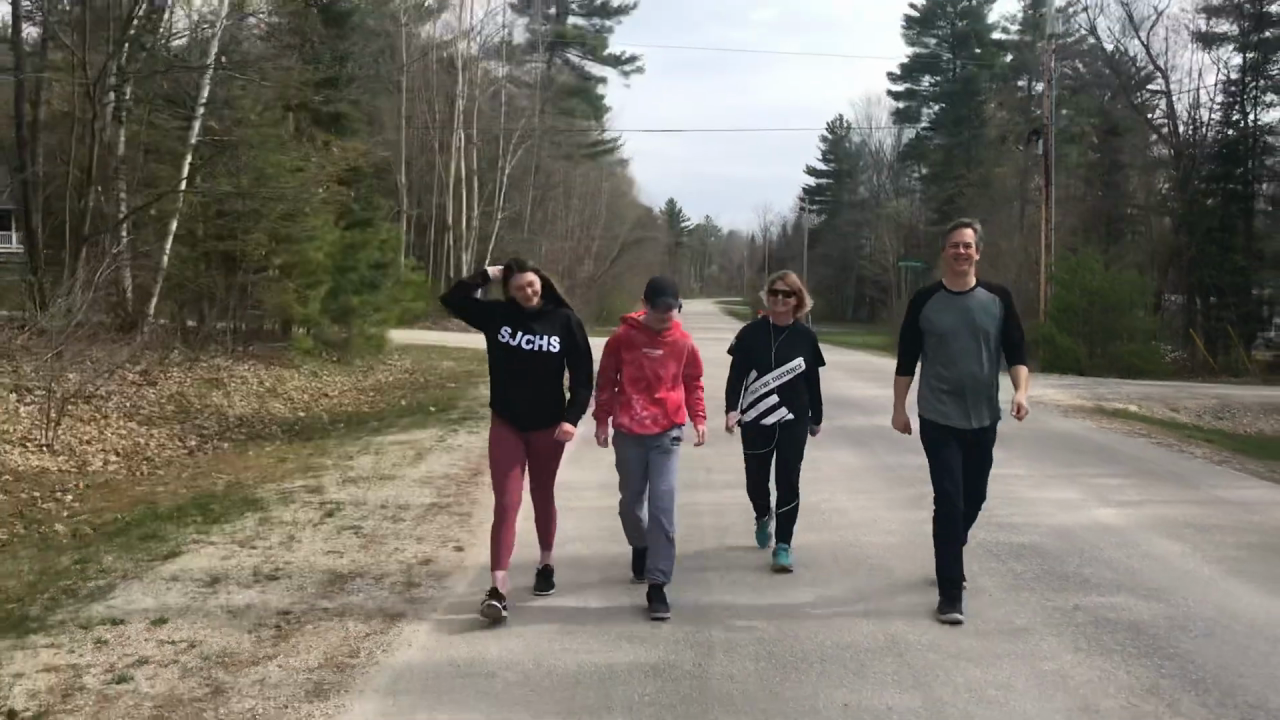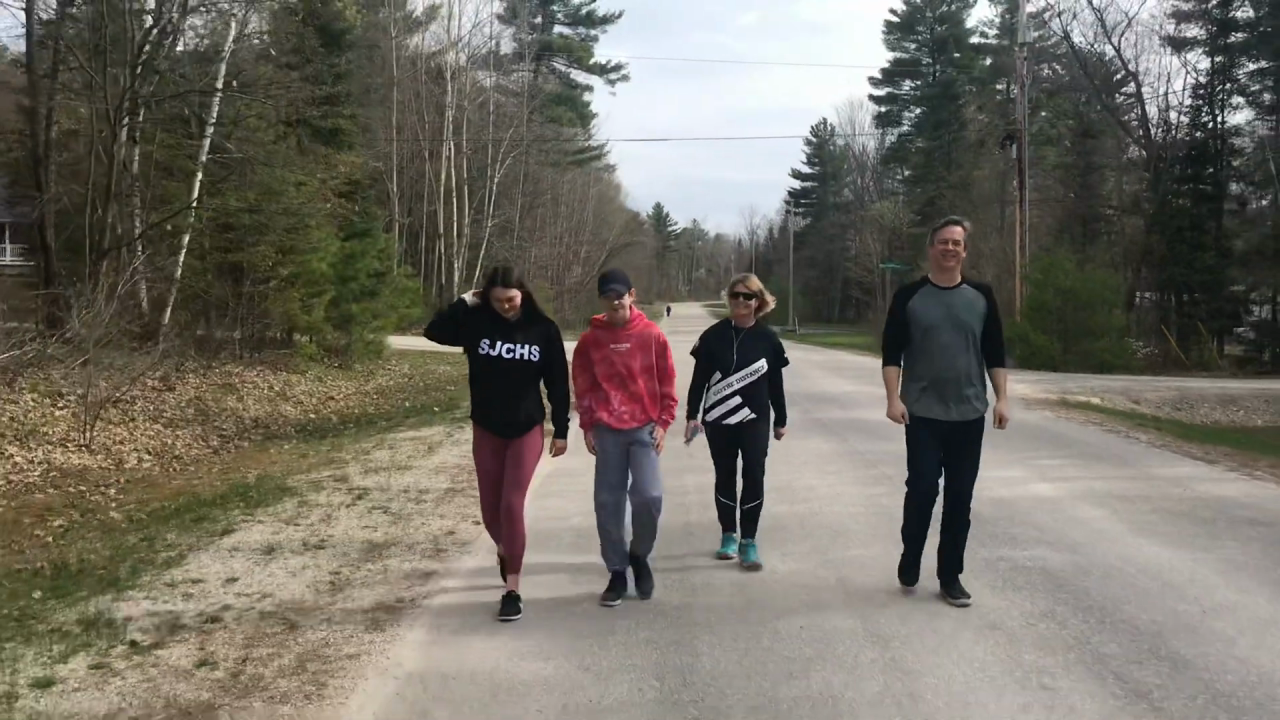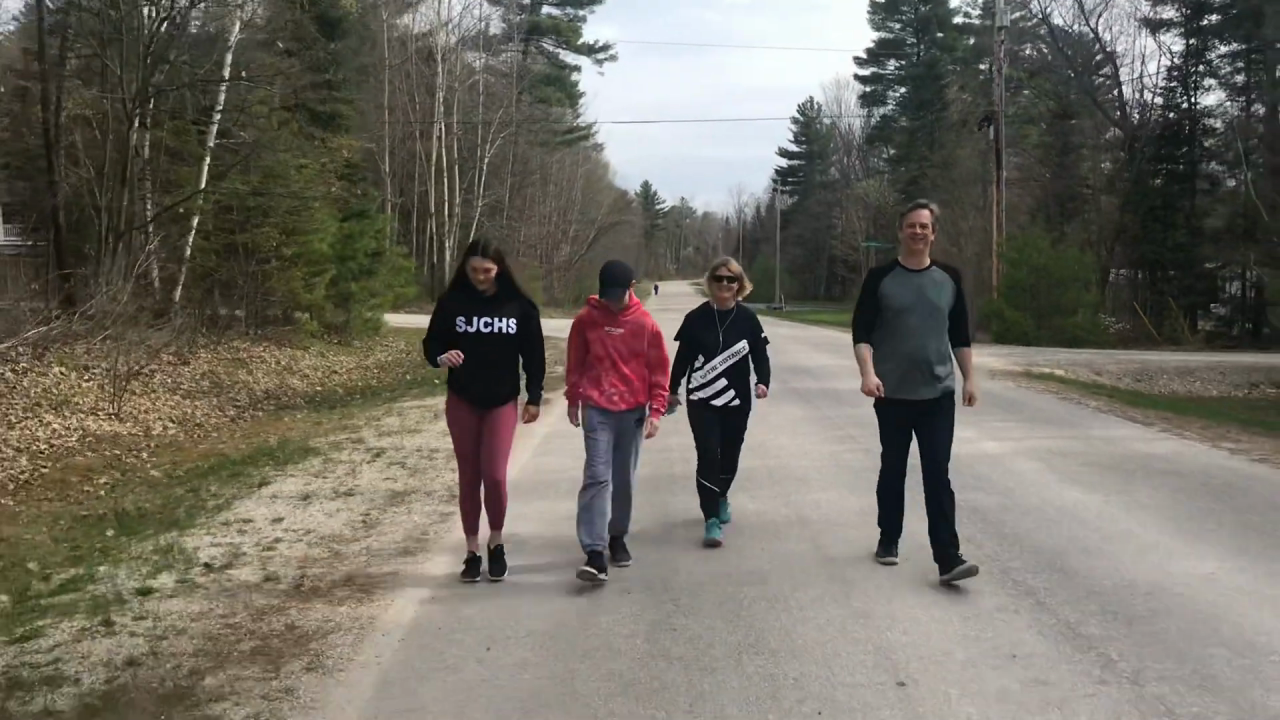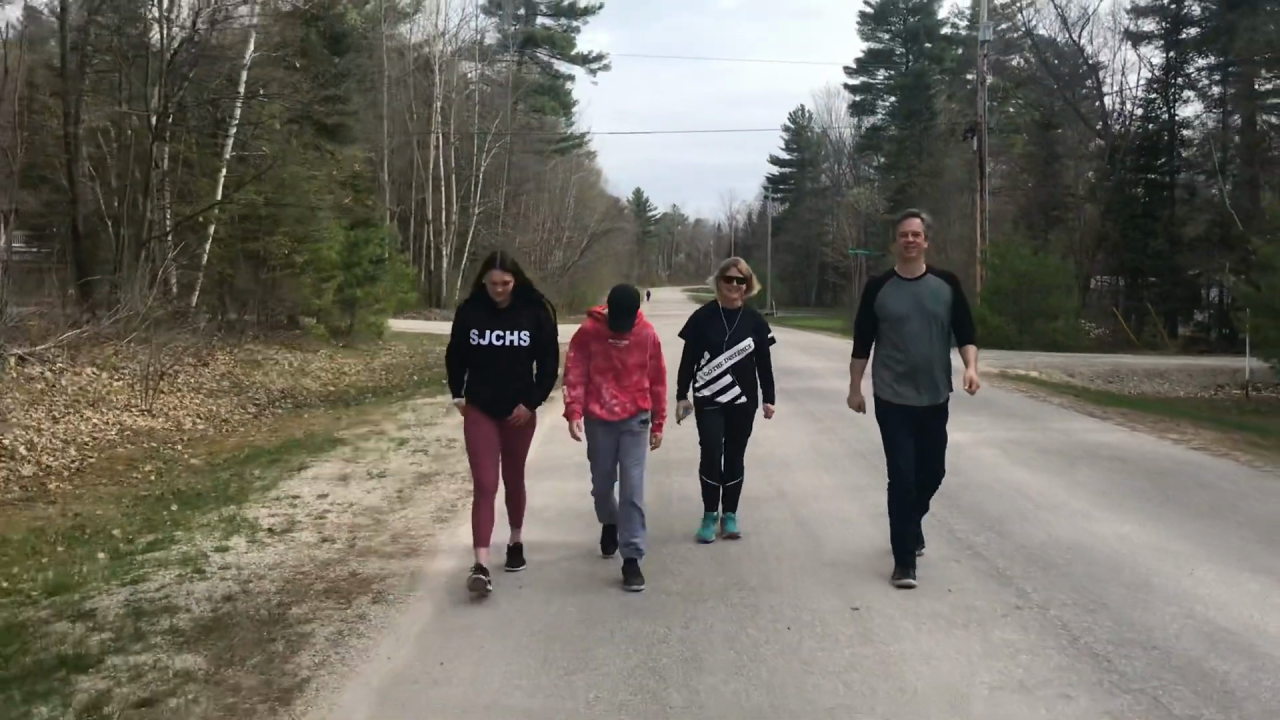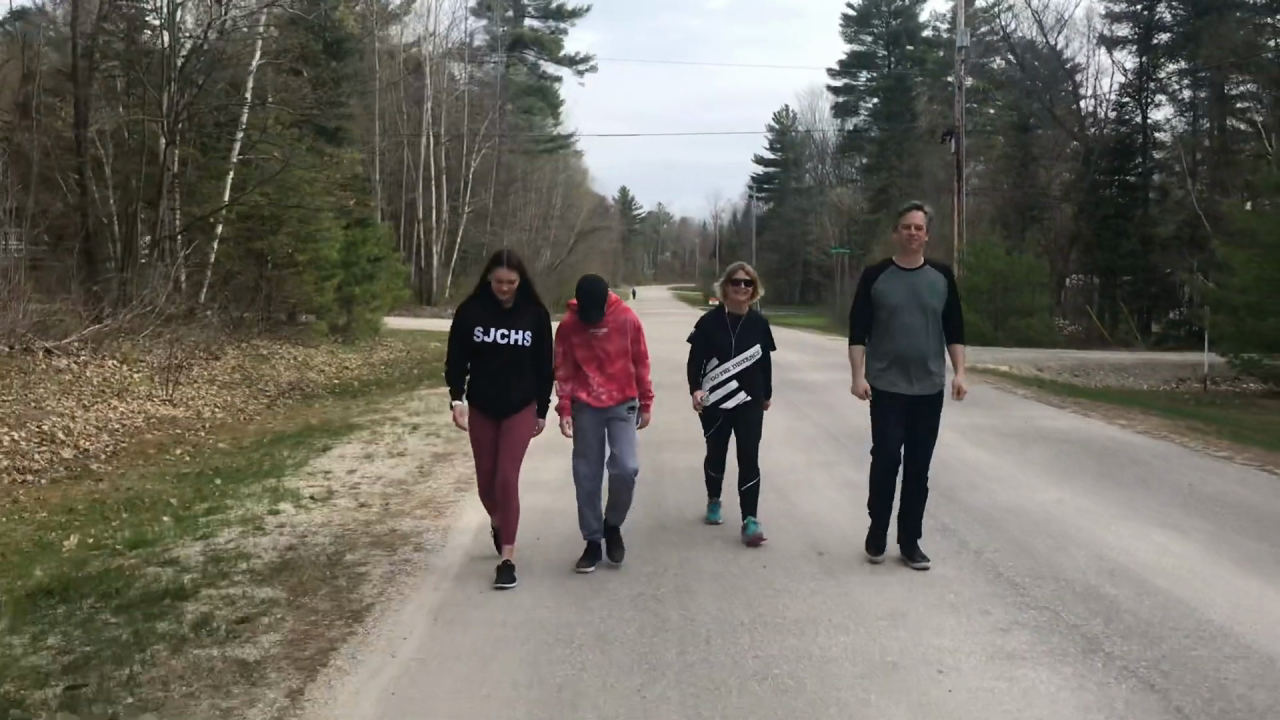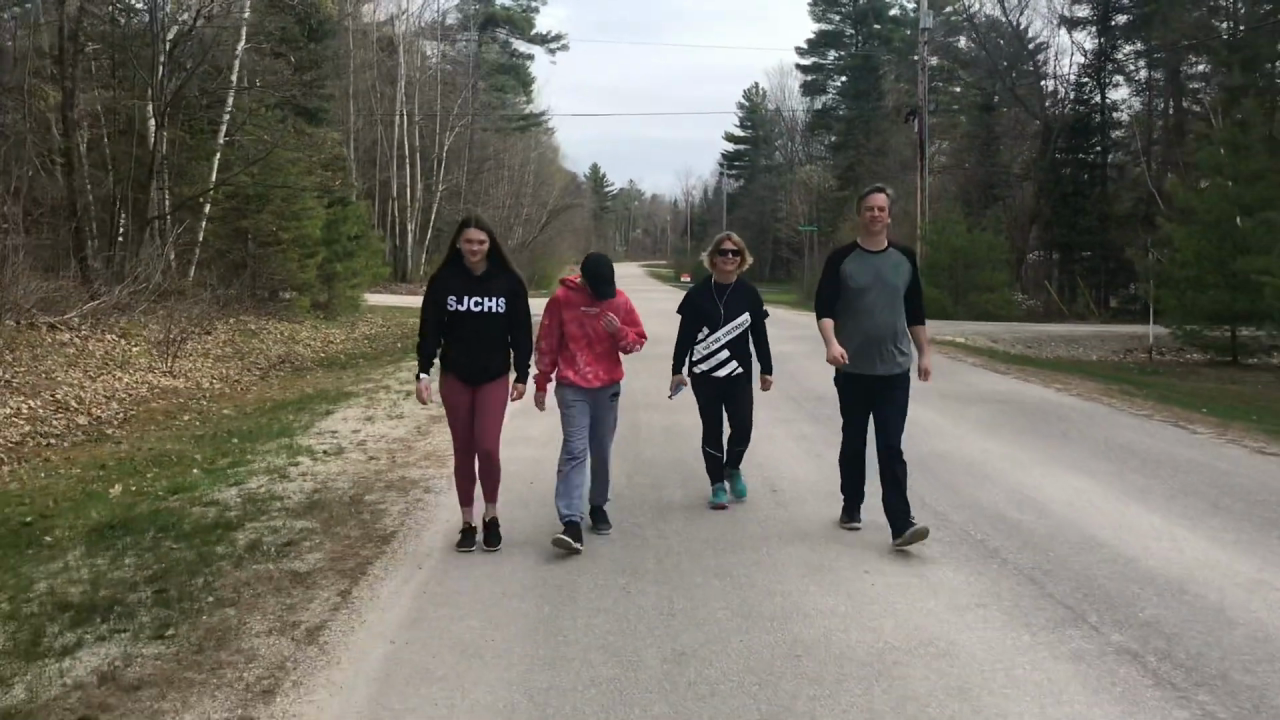
dt=0.7s
person 1, frame 1
left shoulder: (998, 298)
right shoulder: (924, 301)
left elbow: (1016, 351)
right elbow: (906, 360)
left wrist: (1021, 391)
right wrist: (899, 408)
left hip: (984, 418)
right hip: (938, 418)
left knee: (973, 500)
right knee: (949, 502)
left ankle: (950, 559)
right ankle: (950, 593)
person 1, frame 2
left shoulder: (981, 296)
right shoulder: (909, 296)
left elbow: (994, 352)
right elbow: (892, 353)
left wrist: (1001, 398)
right wrist: (893, 398)
left hip: (969, 414)
right hip: (923, 412)
left knee: (960, 499)
right knee: (922, 489)
left ankle: (950, 577)
right ankle: (911, 557)
person 1, frame 3
left shoulder: (949, 278)
right shoulder: (880, 277)
left elbow: (960, 333)
right elbow: (862, 331)
left wrist: (969, 378)
right wrist: (867, 372)
left hip: (939, 392)
right hip: (892, 392)
left knee: (938, 472)
right knee: (893, 468)
left ankle: (947, 557)
right ankle: (889, 537)
person 1, frame 4
left shoulder: (946, 284)
right shoulder: (878, 288)
left elbow: (965, 332)
right elbow: (862, 343)
left wrist: (971, 368)
right wrist: (855, 388)
left hip: (935, 398)
right hip: (891, 399)
left knee: (931, 472)
right knee: (901, 477)
left ankle: (911, 522)
right ankle: (904, 559)
person 1, frame 5
left shoulder: (942, 276)
right shoulder: (875, 276)
left elbow: (955, 330)
right elbow: (857, 330)
left wrist: (959, 373)
right wrist: (858, 375)
left hip: (929, 389)
right hip: (886, 387)
left knee: (918, 468)
right knee: (886, 460)
left ankle: (909, 541)
right ankle: (878, 530)
person 1, frame 6
left shoulder: (905, 259)
right shoulder: (841, 258)
left elbow: (915, 311)
right elbow: (824, 307)
left wrist: (924, 353)
right wrist: (831, 344)
left hip: (895, 369)
right hip: (853, 369)
left knee: (891, 445)
right knee: (854, 441)
left ankle: (901, 523)
right ankle: (851, 505)
person 2, frame 1
left shoulder: (565, 320)
right shoulder: (497, 315)
left elbow: (582, 374)
right elbow: (452, 300)
left wrist: (572, 417)
right wrist: (487, 275)
left hip: (547, 426)
right hip: (505, 424)
left knee: (543, 497)
right knee: (506, 504)
left ankle: (545, 563)
person 2, frame 2
left shoulder: (544, 330)
right shoulder: (477, 324)
left elbow: (558, 384)
right elbow: (434, 332)
left wrist: (561, 430)
right wrist: (465, 303)
left hip: (527, 432)
right hip: (486, 430)
left knee: (512, 508)
right knee: (490, 509)
left ankle: (512, 589)
right ankle: (507, 551)
person 2, frame 3
left shoulder: (519, 305)
right shoulder: (452, 301)
left elbow: (534, 354)
right elbow: (431, 344)
left wrist: (534, 398)
right wrist: (441, 357)
left hip: (502, 403)
right hip: (461, 401)
left knee: (494, 476)
right knee: (469, 476)
left ankle: (496, 542)
right ankle: (472, 551)
person 2, frame 4
left shoulder: (536, 314)
right shoulder: (469, 313)
left elbow: (549, 364)
right elbow: (456, 358)
left wrist: (532, 402)
right wrist: (458, 396)
left hip: (519, 410)
right hip: (479, 410)
left knee: (513, 479)
right knee: (485, 485)
left ankle: (515, 540)
right ankle: (480, 566)
person 2, frame 5
left shoulder: (535, 315)
right shoulder: (471, 311)
left elbow: (544, 366)
right elbow: (456, 359)
left wrist: (542, 411)
right wrist: (457, 399)
left hip: (520, 409)
right hip: (480, 408)
left knee: (507, 480)
right knee: (485, 480)
left ankle: (507, 559)
right ankle: (497, 521)
person 2, frame 6
left shoulder: (508, 282)
right shoulder: (443, 281)
left elbow: (521, 332)
right elbow: (429, 330)
left wrist: (521, 376)
right wrist: (423, 373)
left hip: (494, 378)
right hip: (454, 377)
left knee: (488, 448)
right knee: (463, 450)
left ankle: (491, 517)
right ankle: (468, 522)
person 3, frame 1
left shoulder: (683, 343)
right shoulder: (623, 337)
left elbow: (693, 382)
right elbow: (606, 380)
left wrist: (698, 417)
right wrist: (602, 419)
left hip: (667, 432)
right hip: (628, 432)
left knee: (662, 505)
right knee: (631, 500)
right ankle: (640, 546)
person 3, frame 2
left shoulder: (651, 335)
right shoulder: (590, 340)
left elbow: (666, 382)
right elbow: (582, 385)
left wrist: (663, 422)
right wrist: (588, 427)
left hip: (644, 427)
right hip: (606, 431)
left knee: (649, 495)
right knee: (608, 501)
left ankle: (639, 555)
right ankle: (616, 570)
person 3, frame 3
left shoulder: (645, 323)
right shoulder: (586, 320)
left elbow: (659, 369)
right elbow: (575, 363)
left wrist: (657, 410)
right wrist: (573, 400)
left hip: (633, 410)
right hip: (596, 410)
left knee: (624, 478)
right knee: (597, 477)
left ankle: (617, 536)
right ankle: (594, 554)
person 3, frame 4
left shoulder: (647, 334)
right shoulder: (587, 332)
left elbow: (657, 381)
right elbow: (575, 377)
left wrist: (657, 423)
right wrist: (573, 414)
left hip: (635, 419)
right hip: (598, 420)
left knee: (632, 487)
right knee: (603, 482)
left ankle: (631, 557)
right ankle: (610, 521)
person 3, frame 5
left shoulder: (627, 318)
right shoulder: (568, 325)
left elbow: (640, 363)
right elbow: (563, 371)
left wrist: (646, 403)
right wrist: (564, 410)
left hip: (623, 404)
right hip: (585, 408)
left knee: (626, 467)
right knee: (586, 476)
left ankle: (612, 525)
right ankle: (593, 542)
person 3, frame 6
left shoulder: (619, 300)
right shoulder: (561, 299)
left elbow: (638, 340)
right elbow: (547, 343)
left wrist: (620, 331)
right wrist: (542, 382)
left hip: (608, 386)
right hip: (571, 387)
left knee: (600, 450)
right knee: (574, 451)
left ankle: (598, 505)
person 4, frame 1
left shoulder: (806, 337)
right shoulder: (750, 333)
left elbow: (812, 380)
right elbow: (736, 375)
left wrist: (816, 417)
right wrist: (732, 408)
left hip: (793, 420)
right hip: (756, 419)
left knee: (788, 481)
right knee: (756, 478)
left ankle: (782, 546)
right ankle: (763, 516)
person 4, frame 2
left shoulder: (768, 337)
right shoulder: (713, 336)
left elbow: (776, 381)
right elbow: (699, 378)
left wrist: (781, 420)
right wrist: (692, 416)
left hip: (755, 419)
right hip: (718, 419)
left knee: (754, 477)
right knee: (725, 478)
left ankle: (748, 543)
right ankle: (729, 534)
person 4, frame 3
left shoulder: (748, 318)
right shoulder: (696, 318)
left elbow: (760, 356)
right elbow: (683, 357)
left wrist: (762, 382)
right wrist: (672, 390)
left hip: (737, 400)
right hip: (702, 401)
left knee: (730, 455)
right knee: (708, 457)
left ankle: (721, 497)
right ankle: (712, 521)
person 4, frame 4
left shoulder: (754, 319)
right shoulder: (702, 317)
left elbow: (763, 359)
right elbow: (688, 358)
left wrist: (769, 396)
right wrist: (682, 396)
left hip: (743, 400)
right hip: (708, 398)
left knee: (735, 457)
right knee: (711, 452)
left ankle: (729, 514)
right ankle: (710, 514)
person 4, frame 5
left shoulder: (759, 323)
right shoulder: (709, 322)
right elbow: (695, 361)
left wrist: (767, 394)
right wrist: (695, 389)
left hip: (749, 401)
right hip: (715, 401)
left knee: (749, 457)
right knee: (716, 454)
left ankle: (750, 521)
right ankle: (714, 500)
person 4, frame 6
left shoulder: (748, 292)
right shoulder: (698, 293)
left elbow: (759, 333)
right elbow: (685, 335)
left wrist: (767, 369)
right wrist: (677, 370)
left hip: (739, 372)
right hip: (705, 373)
left knee: (742, 426)
right knee: (712, 428)
left ankle: (732, 468)
